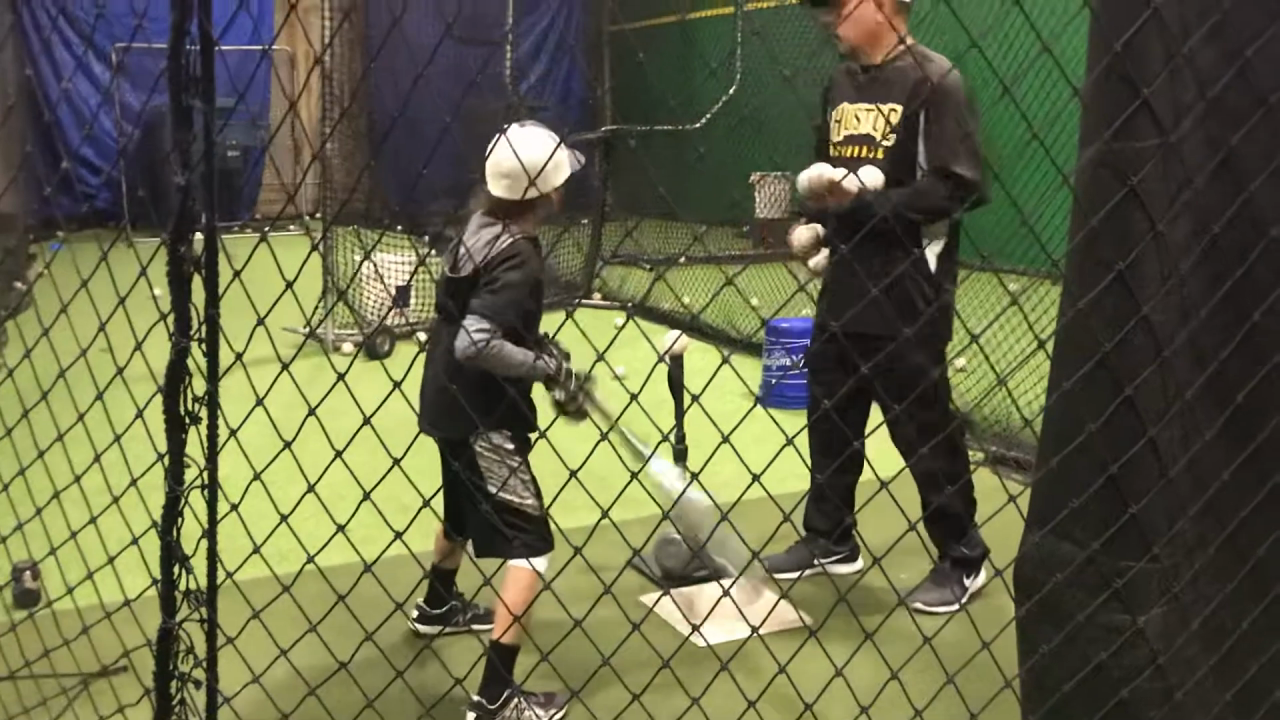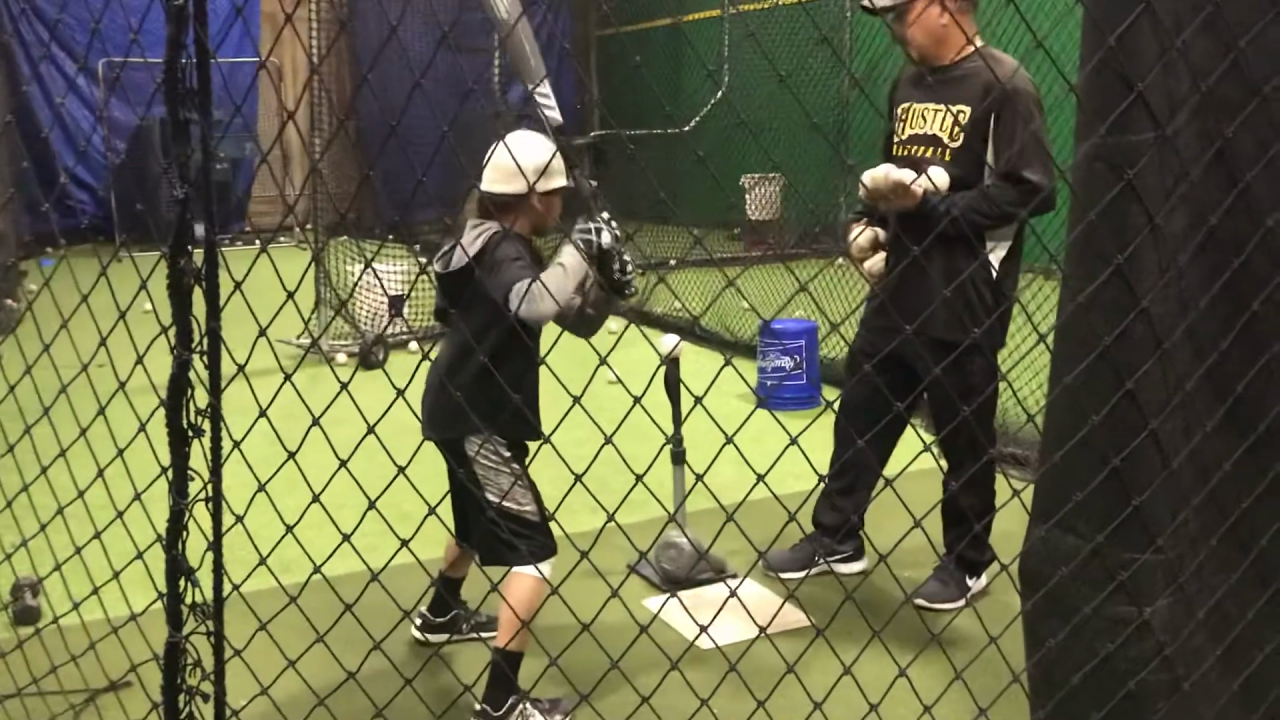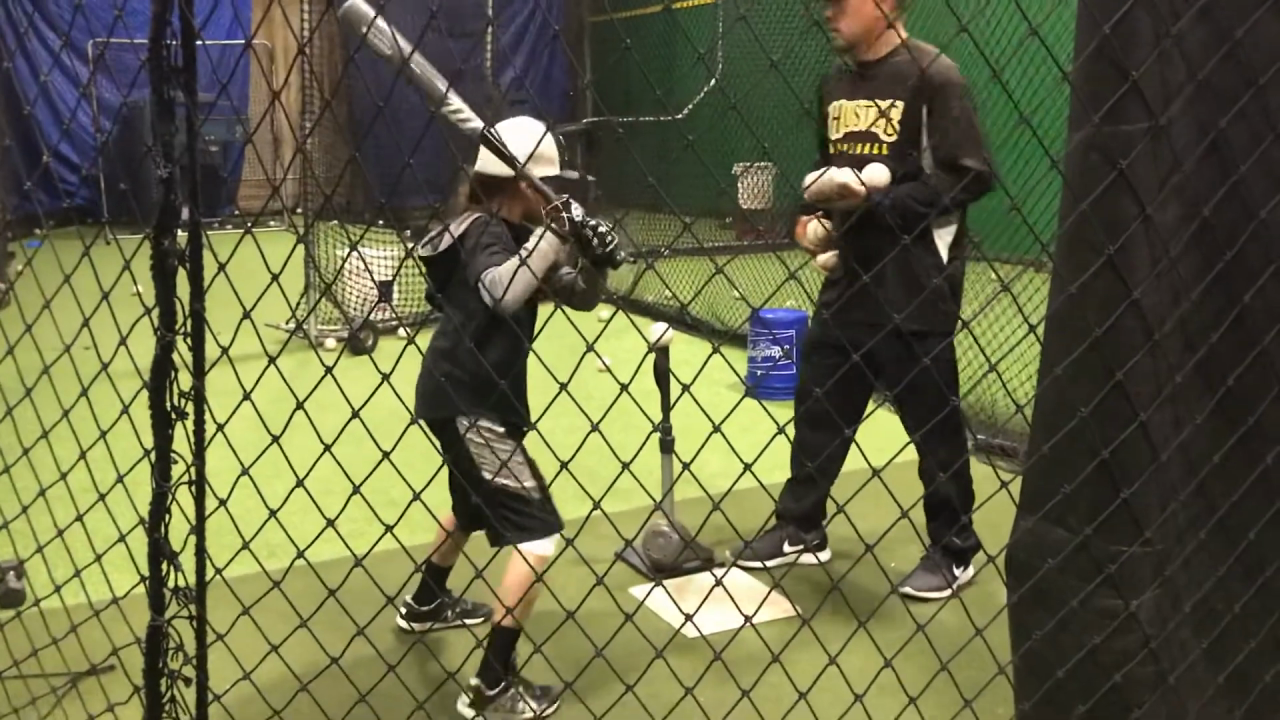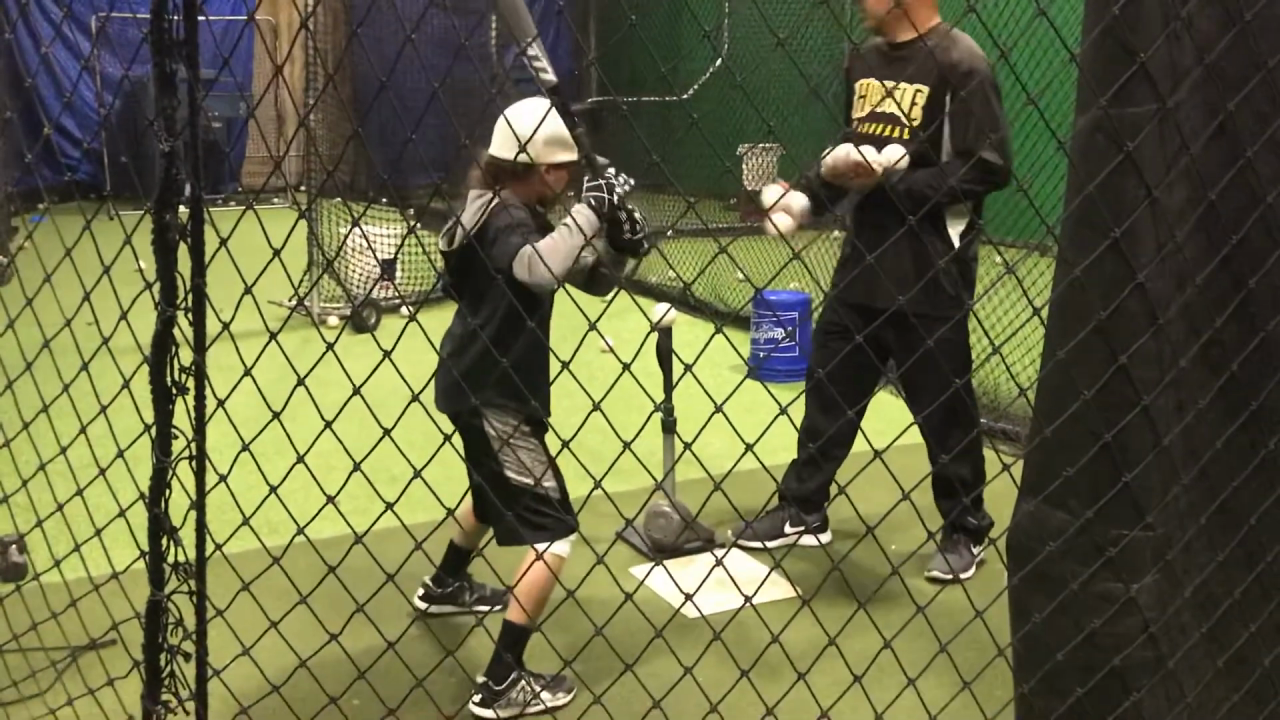
dt=0.7s
person 1, frame 1
left shoulder: (484, 231)
right shoulder: (516, 257)
right elbow: (473, 344)
left wrist: (547, 360)
right wrist: (548, 368)
left hip: (454, 402)
right hip: (481, 412)
left knee: (467, 509)
right knee: (529, 547)
left ankle: (437, 604)
person 1, frame 2
left shoulder: (505, 246)
right shoulder: (498, 248)
left elbow: (579, 320)
right elbow: (535, 306)
left wrist: (606, 281)
right wrist: (581, 251)
left hip: (466, 409)
right hip: (477, 418)
left knee: (479, 519)
right knee: (531, 553)
left ankle: (440, 614)
person 1, frame 3
left shoulder: (513, 233)
right shoulder: (482, 233)
left elbow: (580, 297)
right elbow: (504, 293)
left wrist: (593, 256)
right wrist: (554, 235)
left hip: (467, 396)
right hip: (468, 403)
left knee: (475, 499)
right knee: (537, 532)
left ankle: (426, 601)
person 1, frame 4
left shoulder: (514, 215)
right shoulder: (504, 219)
left elbow: (592, 278)
right elbow: (541, 271)
left wrist: (618, 243)
right wrist: (589, 210)
left hip: (479, 383)
right hip: (491, 393)
left knee: (497, 487)
right knee: (552, 531)
left ankle: (445, 585)
person 2, frame 1
left shoulder: (933, 83)
right shoulder: (840, 85)
left elbow: (963, 188)
left wrist: (864, 206)
right wrist: (811, 219)
left hip: (910, 295)
right hip: (845, 289)
left knee: (926, 431)
right knee: (830, 420)
left ankle: (962, 561)
right ankle: (830, 539)
person 2, frame 2
left shoulder: (1003, 84)
right shoulder: (907, 82)
left elbow: (1032, 191)
left wrist: (930, 207)
right wrist: (870, 222)
left hip: (964, 300)
right hip: (896, 288)
left knee: (963, 436)
right knee: (859, 416)
left ankle: (968, 561)
right ankle: (836, 538)
person 2, frame 3
left shoulder: (930, 75)
right shoulder: (836, 80)
left elbow: (972, 177)
left wrist: (874, 202)
right wrist: (812, 212)
left hip: (916, 283)
right hip: (848, 277)
left knee: (932, 421)
right knee: (819, 405)
left ankle: (953, 548)
right ankle: (800, 529)
person 2, frame 4
left shoulder: (959, 63)
right shoulder: (865, 60)
left elbow: (988, 170)
left wrist: (890, 182)
right wrist: (808, 192)
left hip: (931, 271)
right hip: (863, 259)
left knee: (943, 407)
right knee: (829, 388)
left ankle: (966, 530)
right ankle: (803, 510)
